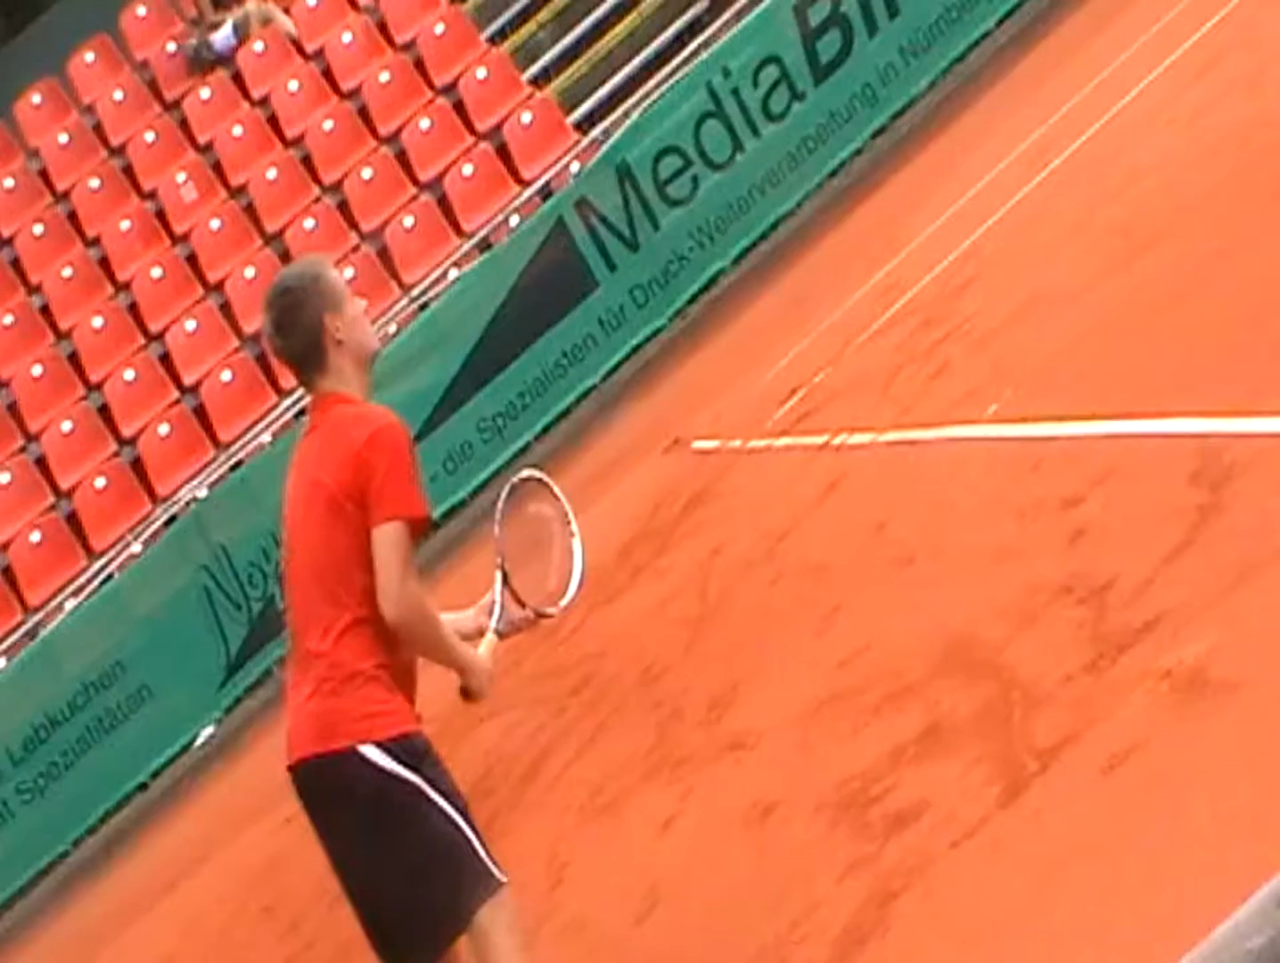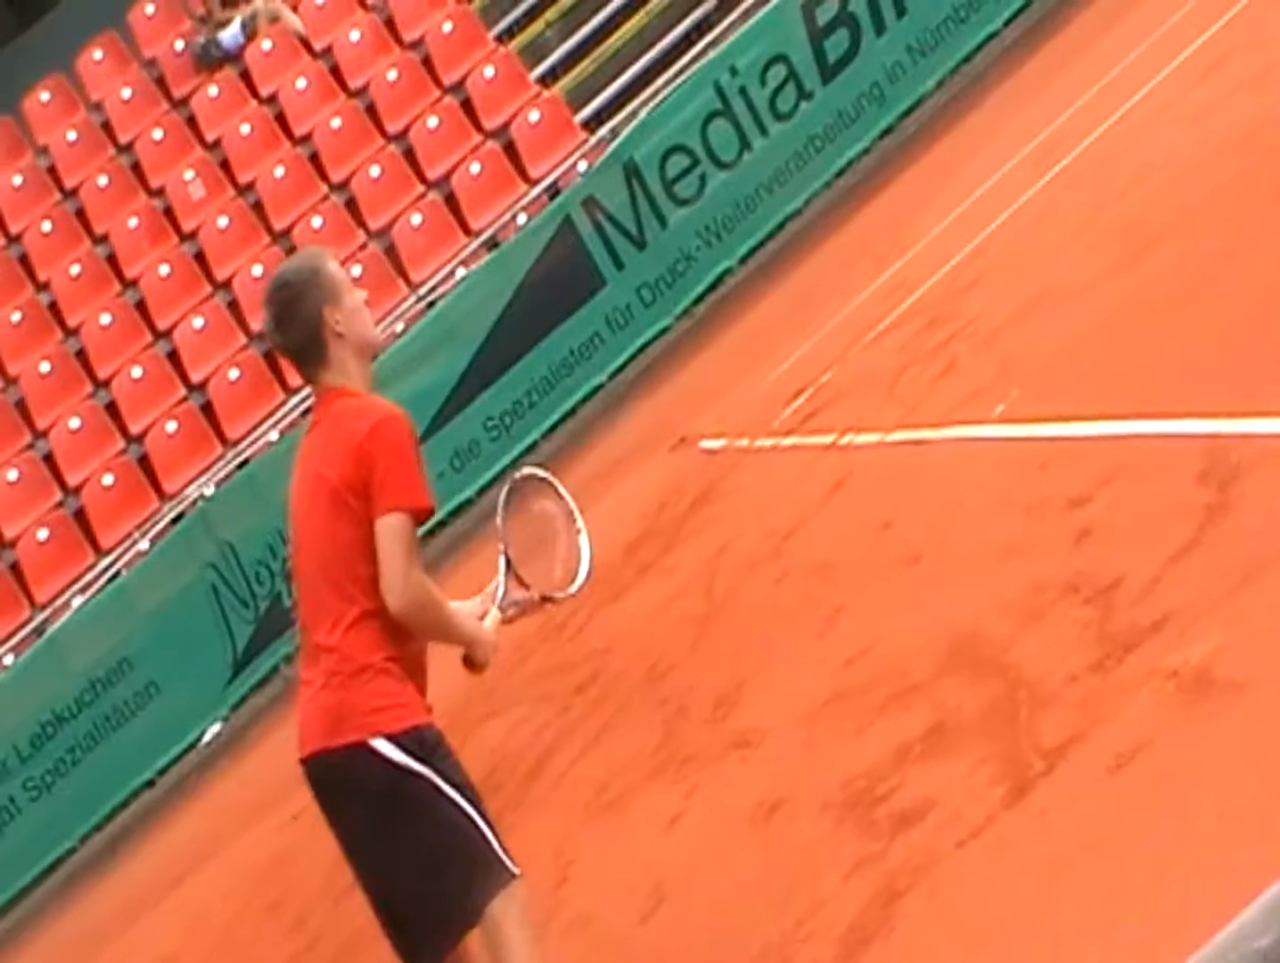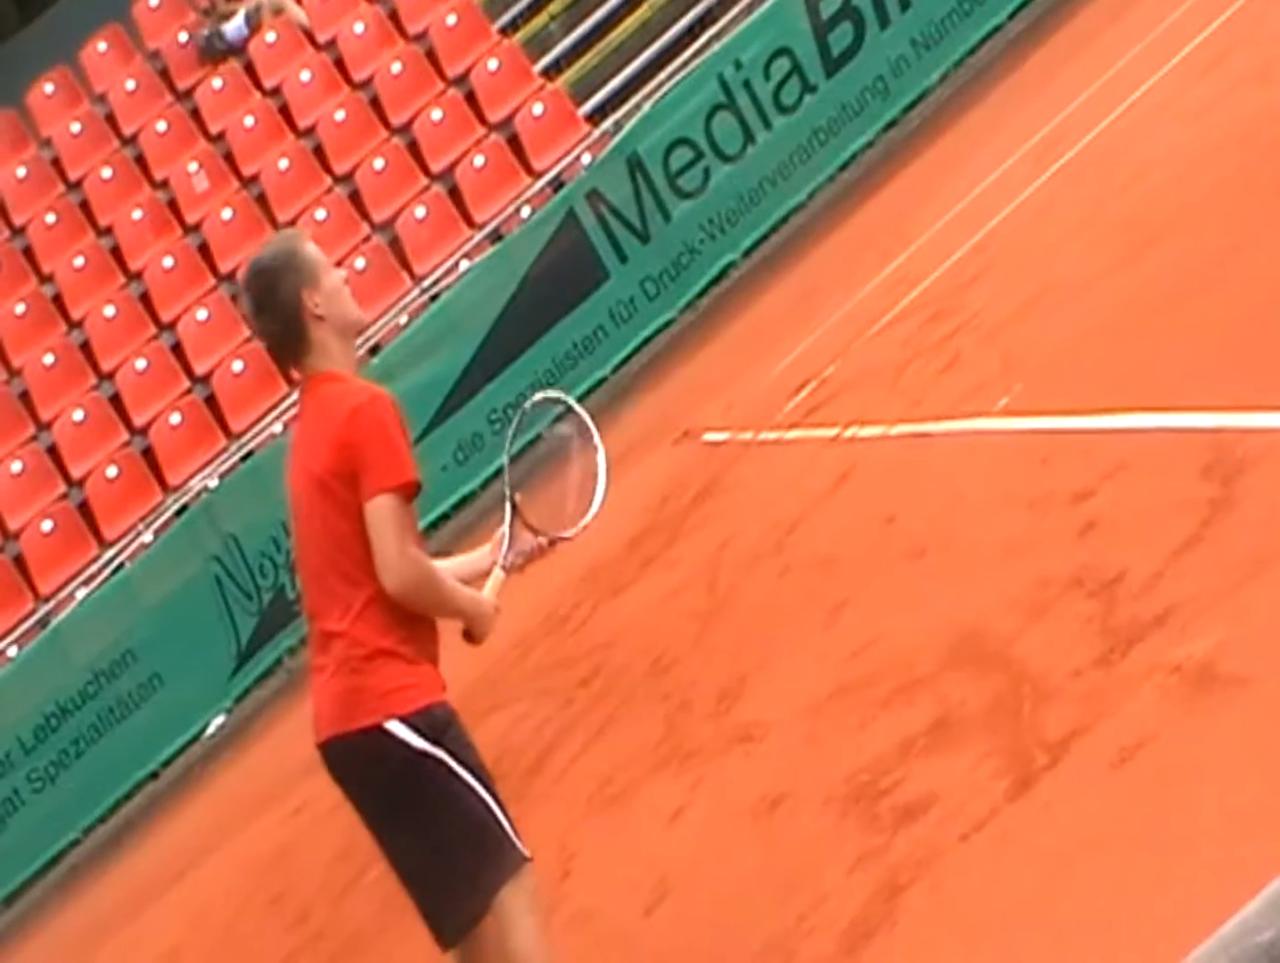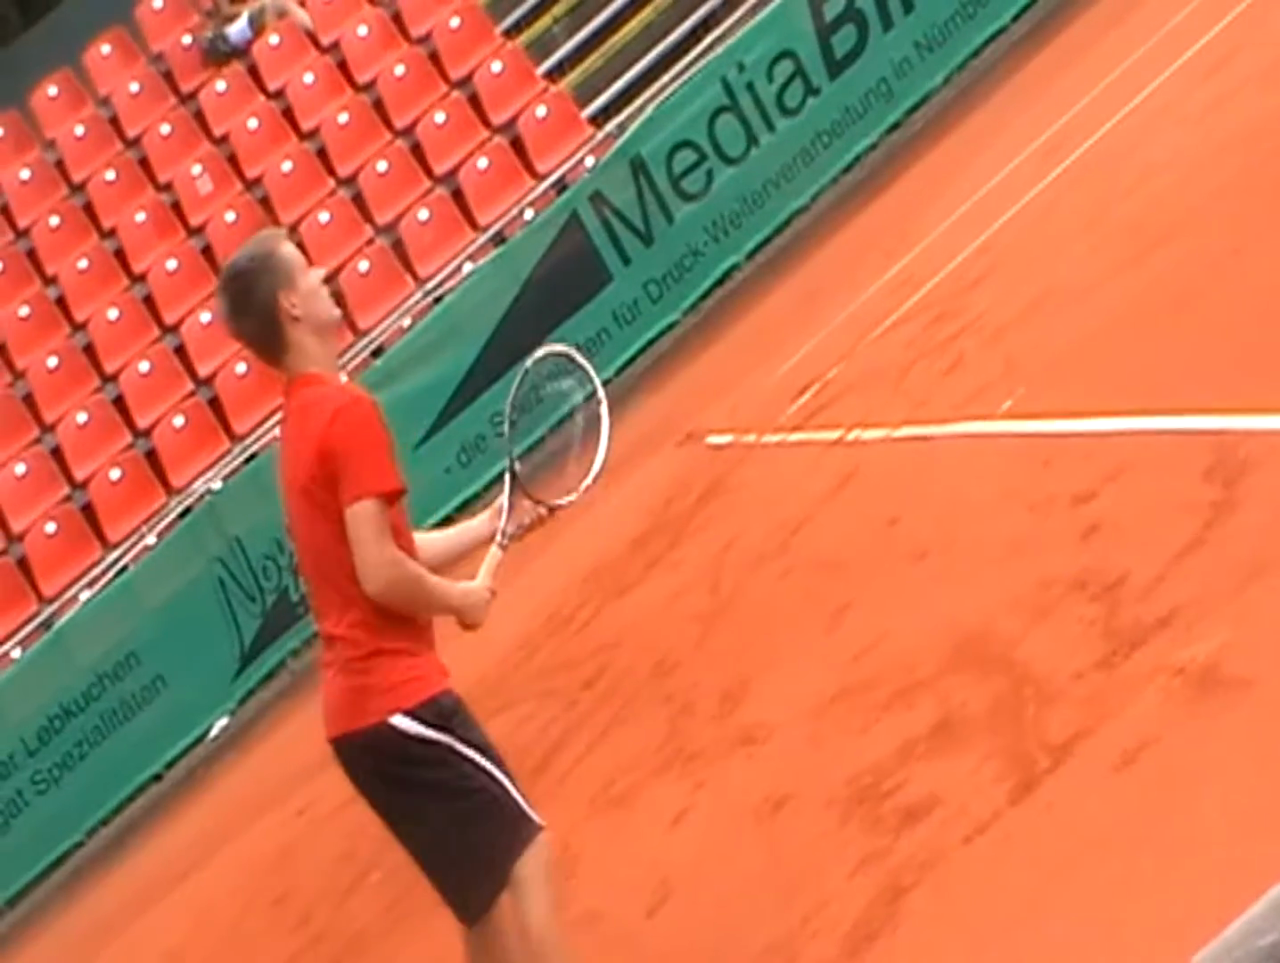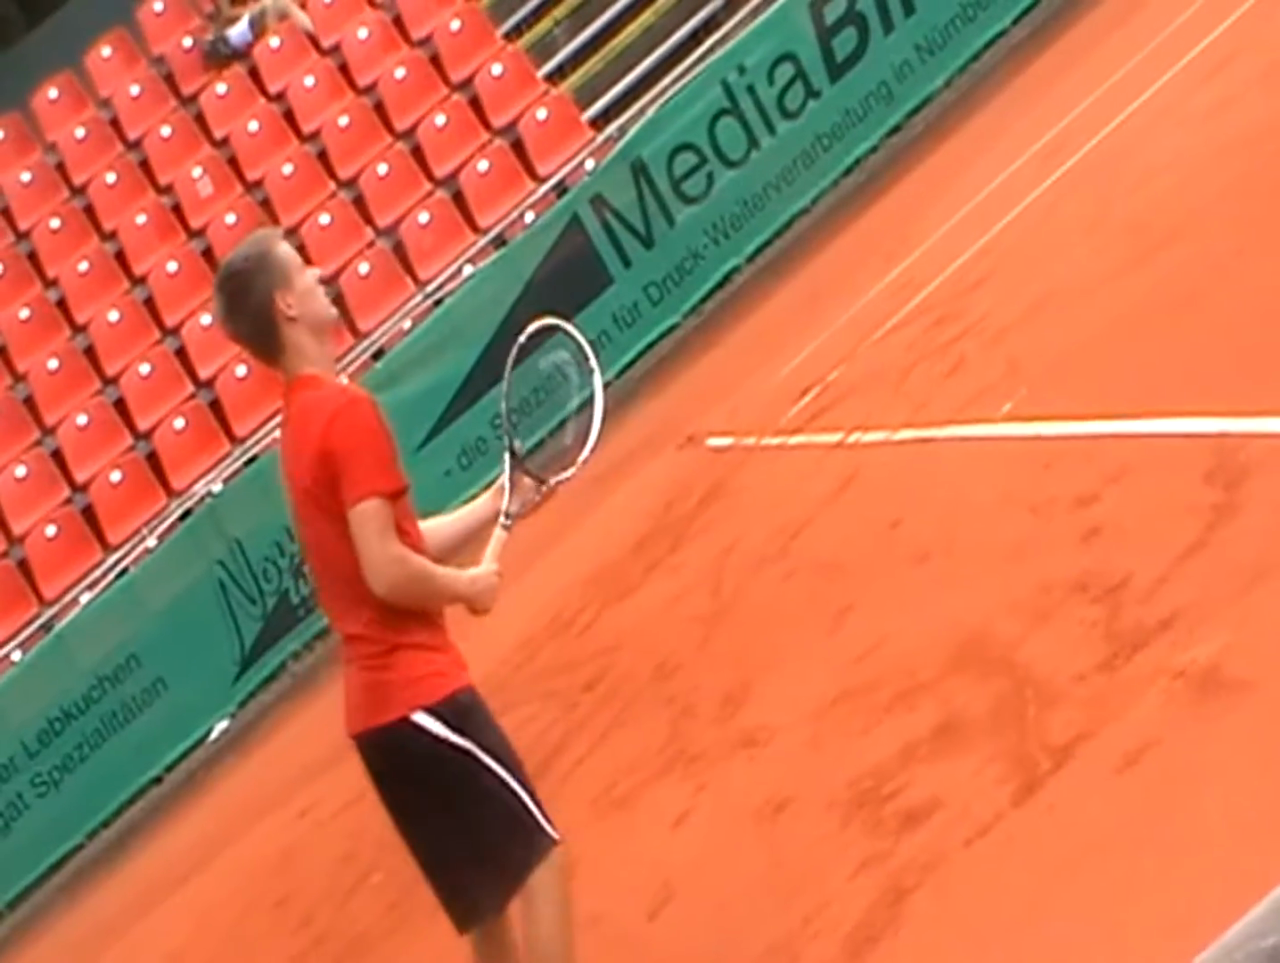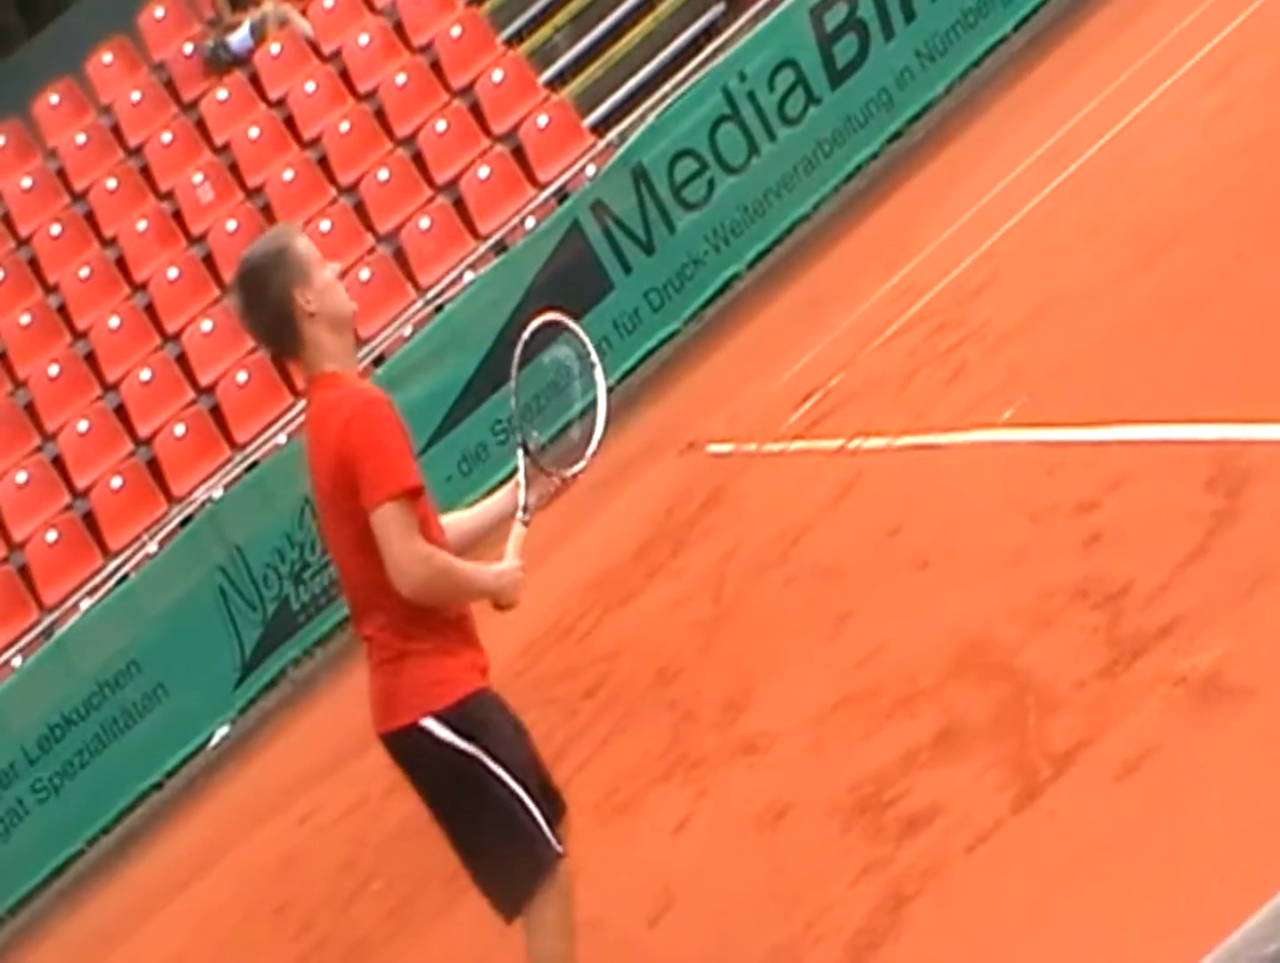
dt=0.2s
person 1, frame 1
left shoulder: (312, 452)
right shoulder: (377, 434)
right elbow: (396, 605)
left wrist: (470, 620)
right wrist: (466, 661)
left hip: (318, 733)
right hip: (365, 730)
person 1, frame 2
left shoulder: (318, 443)
right shoulder: (379, 426)
right elbow: (403, 594)
left wrist: (482, 607)
right wrist: (474, 635)
left hip: (331, 725)
right hip: (378, 721)
right knee: (499, 900)
person 1, frame 3
left shoulder: (312, 424)
right shoulder: (365, 409)
right elbow: (398, 572)
left wrist: (495, 555)
right wrist: (471, 606)
left hip: (349, 707)
right hip: (391, 702)
right knee: (510, 886)
person 1, frame 4
left shoulder: (301, 421)
right shoulder: (346, 410)
right elbow: (381, 574)
left wrist: (494, 522)
right wrist: (461, 599)
left hip: (363, 703)
right hip: (399, 697)
left knee: (487, 887)
right knee: (528, 858)
person 1, frame 5
left shoulder: (306, 418)
right shoulder: (346, 411)
right elbow: (388, 571)
left wrist: (498, 502)
right wrist: (468, 587)
left hip: (390, 693)
right hip: (420, 694)
left knee: (495, 893)
right knee: (541, 861)
person 1, frame 6
left shoulder: (328, 412)
right shoulder: (363, 409)
right elbow: (409, 569)
left wrist: (518, 495)
right wrist: (491, 581)
left hip: (437, 681)
right hip: (436, 692)
left knee: (544, 841)
right knee: (546, 876)
